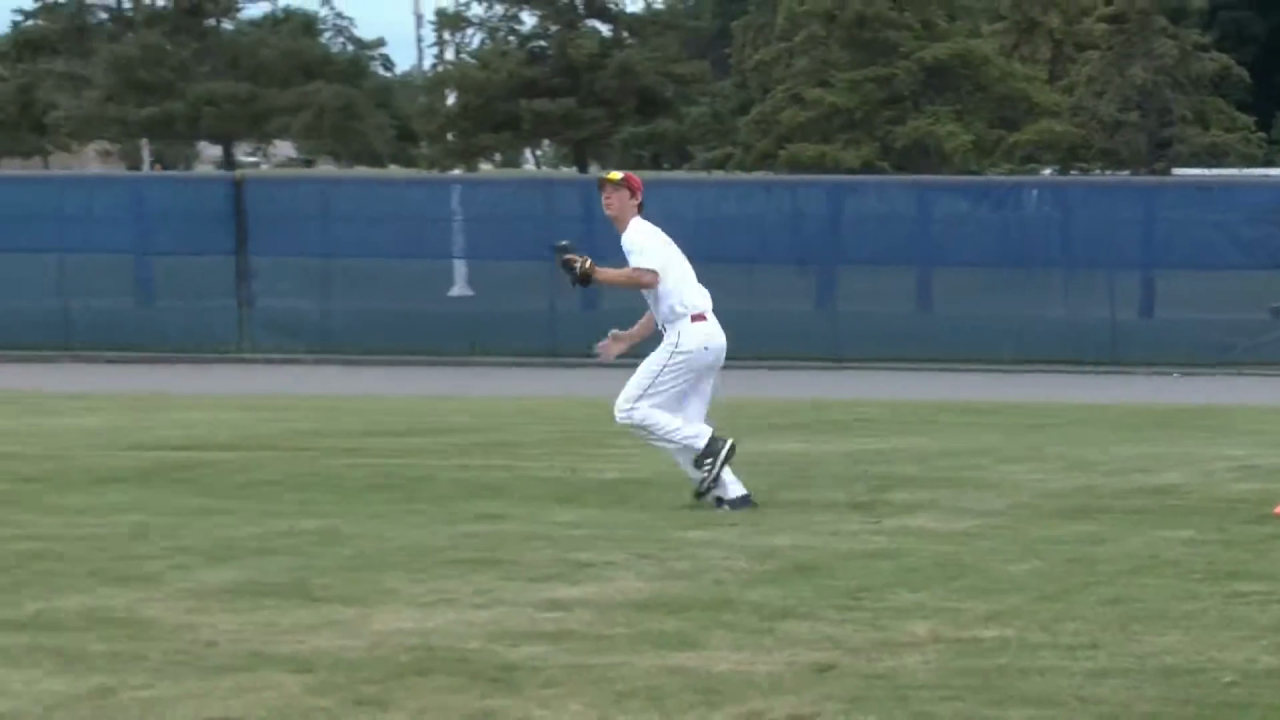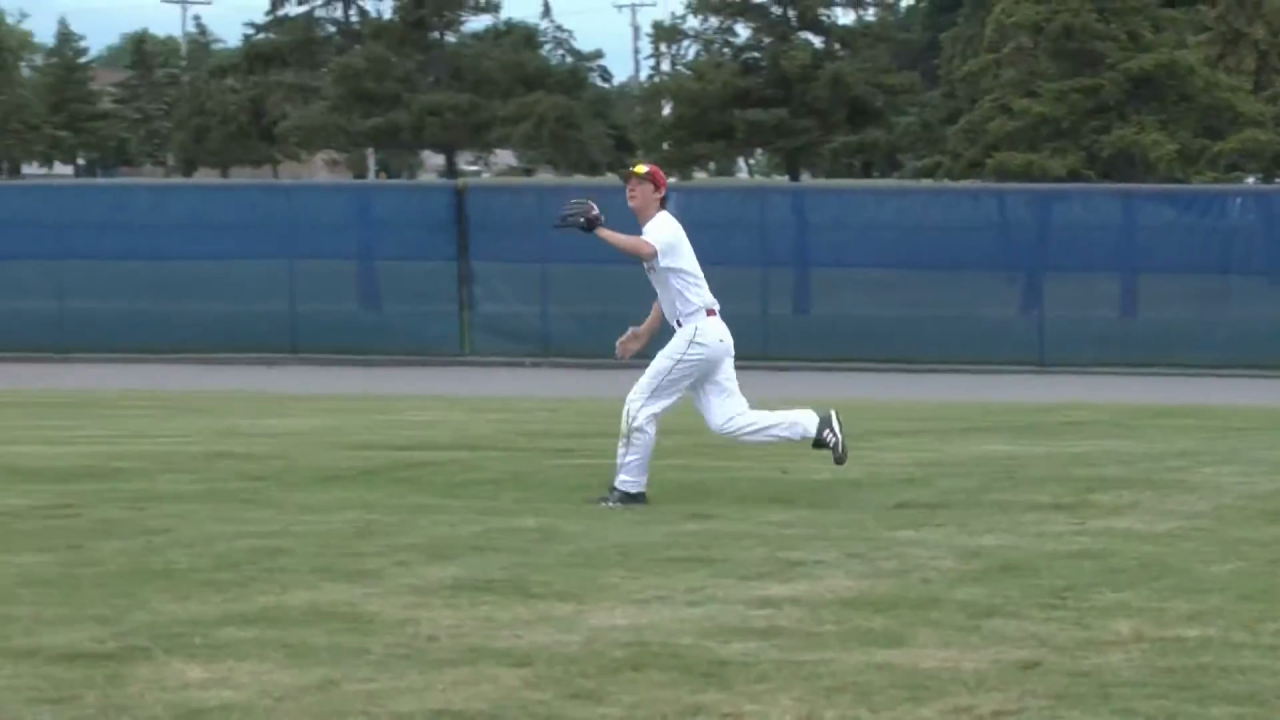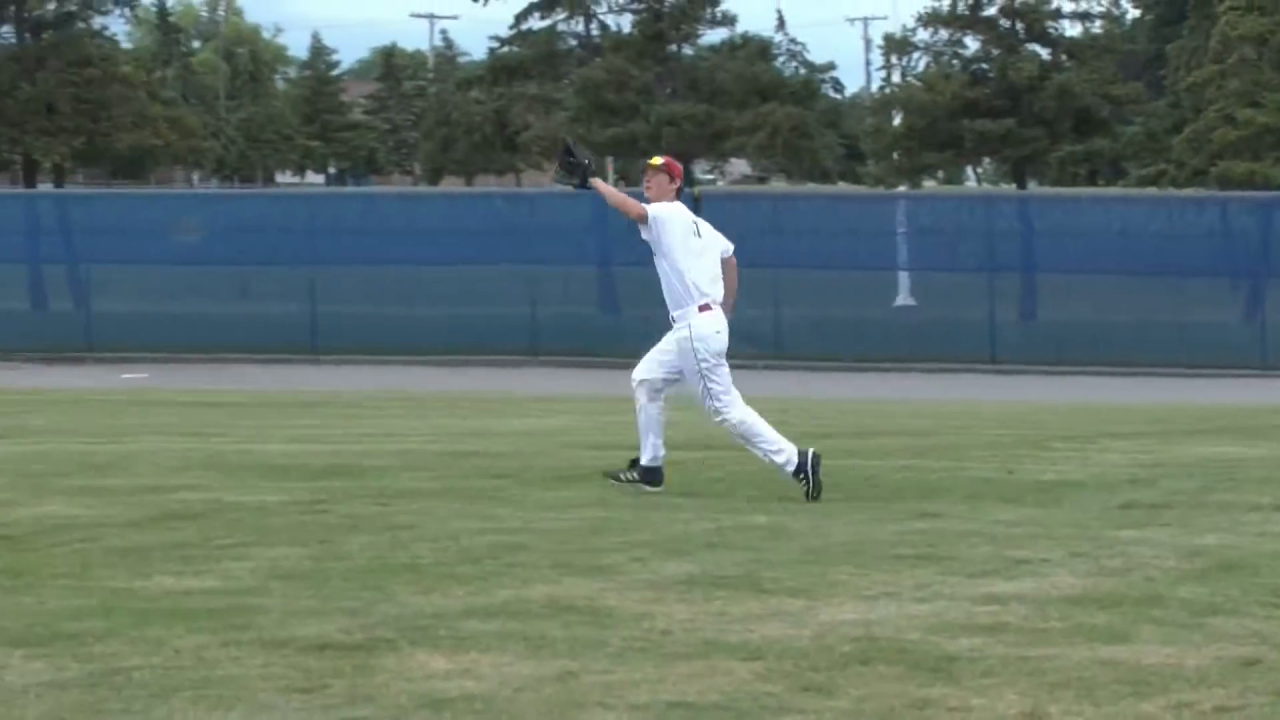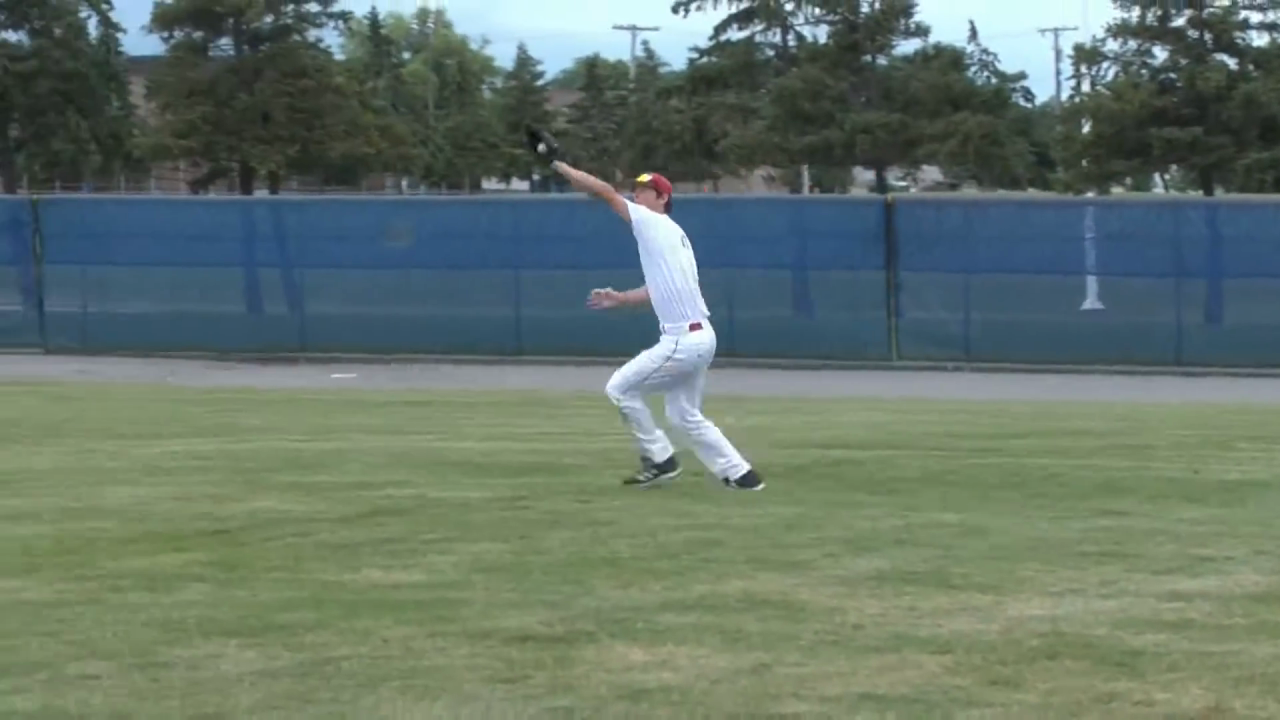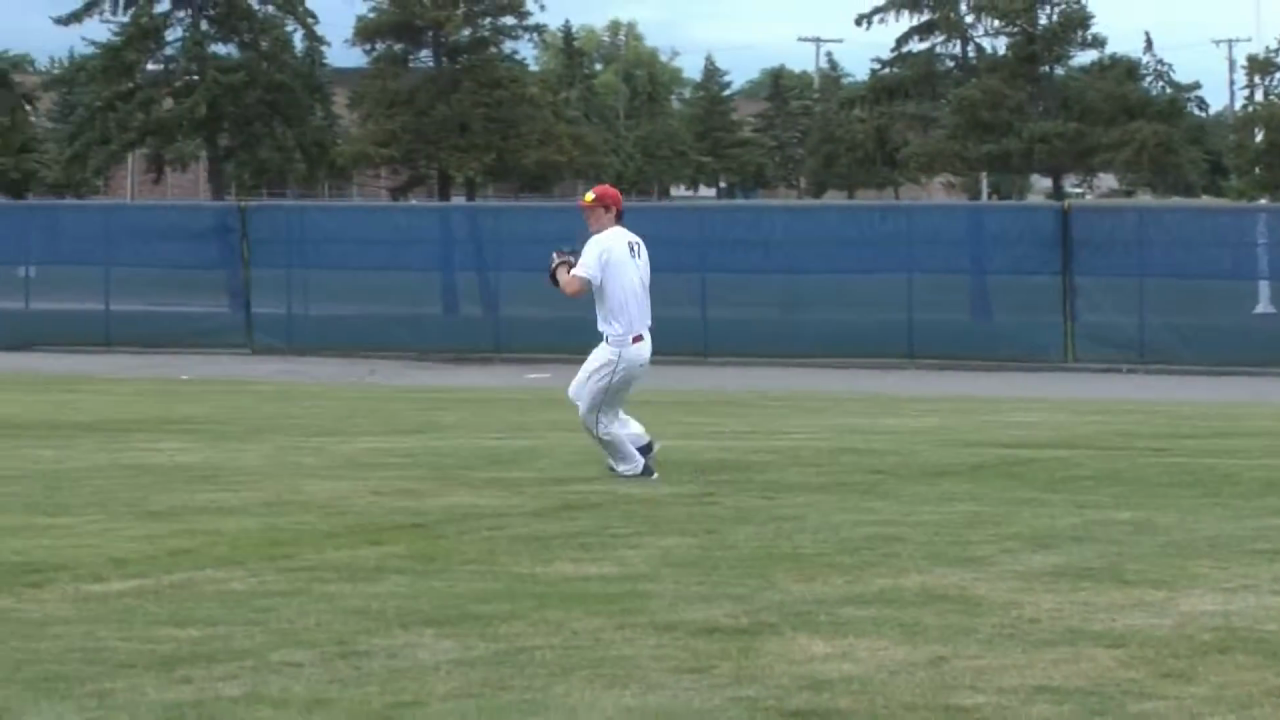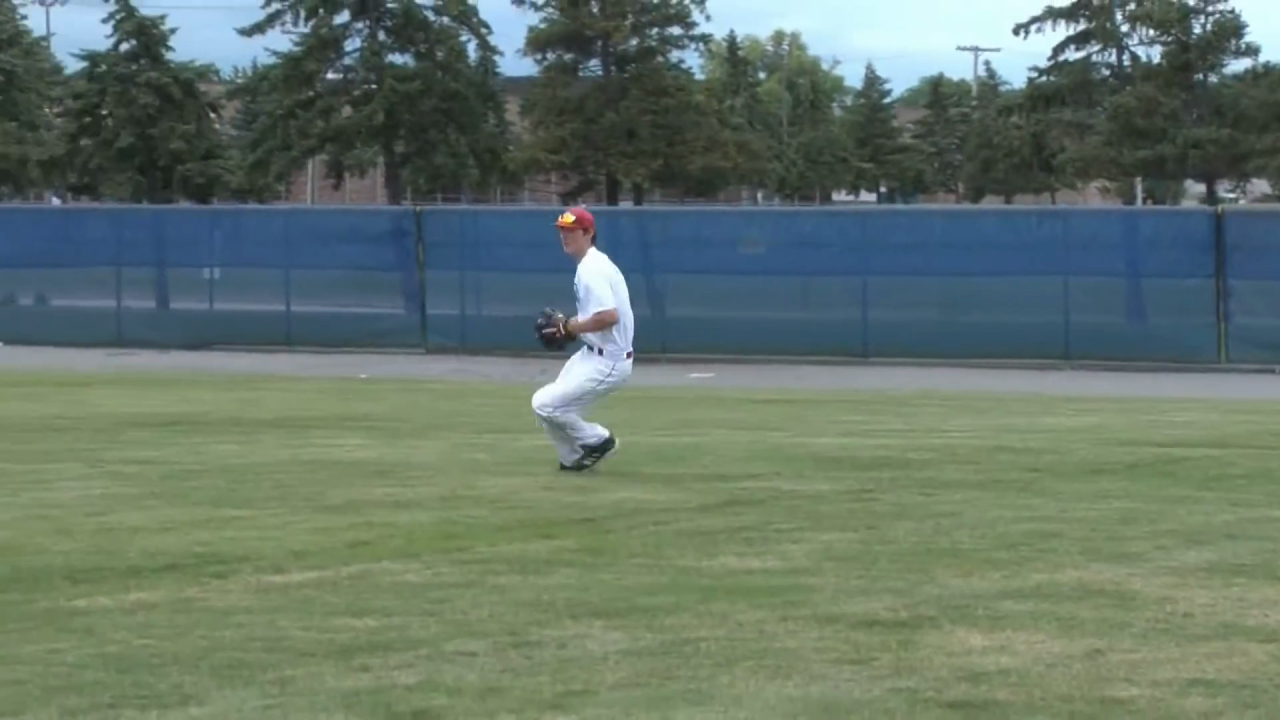
dt=0.2s
person 1, frame 1
left shoulder: (638, 234)
right shoulder: (647, 235)
left elbow: (646, 277)
left wrist: (592, 272)
right wrist: (630, 338)
left hip: (691, 336)
right hip: (704, 334)
left knee: (630, 410)
right knee: (683, 423)
left ankle: (708, 445)
right ankle: (731, 494)
person 1, frame 2
left shoulder: (664, 227)
right shoulder: (660, 229)
left elbow: (645, 251)
left wrist: (599, 230)
right wrist: (644, 332)
left hip: (699, 334)
right hip: (707, 333)
left knee: (639, 408)
right knee: (731, 420)
left ankle: (629, 488)
right ankle: (816, 425)
person 1, frame 3
left shoulder: (670, 215)
right shoulder: (693, 222)
left elbow: (633, 209)
right elbow: (730, 260)
left wrist: (593, 180)
right wrist: (721, 308)
left hip: (698, 328)
right hip: (690, 327)
left knee: (726, 409)
right knee: (646, 379)
left ankle: (798, 462)
right ankle: (650, 467)
person 1, frame 4
left shoulder: (656, 225)
right shoulder: (672, 233)
left elbow: (605, 192)
left wrist: (557, 162)
right wrist: (618, 298)
left hip: (683, 342)
right hip: (699, 336)
left knee: (620, 390)
right knee: (685, 415)
left ankle: (661, 459)
right ankle: (738, 473)
person 1, frame 5
left shoulder: (599, 244)
right shoulder: (635, 242)
left elbow: (573, 288)
left wrist: (560, 270)
left hip: (620, 350)
right hip: (635, 343)
left knee: (591, 414)
right knee: (581, 394)
left ankle: (634, 467)
right ankle: (637, 443)
person 1, frame 6
left shoulder: (592, 269)
right shoulder: (594, 263)
left elbow: (610, 316)
right elbow: (607, 314)
left wrist: (568, 326)
right wrist: (576, 325)
left hip: (608, 363)
right hip: (592, 354)
left knee: (545, 405)
right knee: (554, 405)
left ankle: (596, 440)
right ankle: (576, 457)
